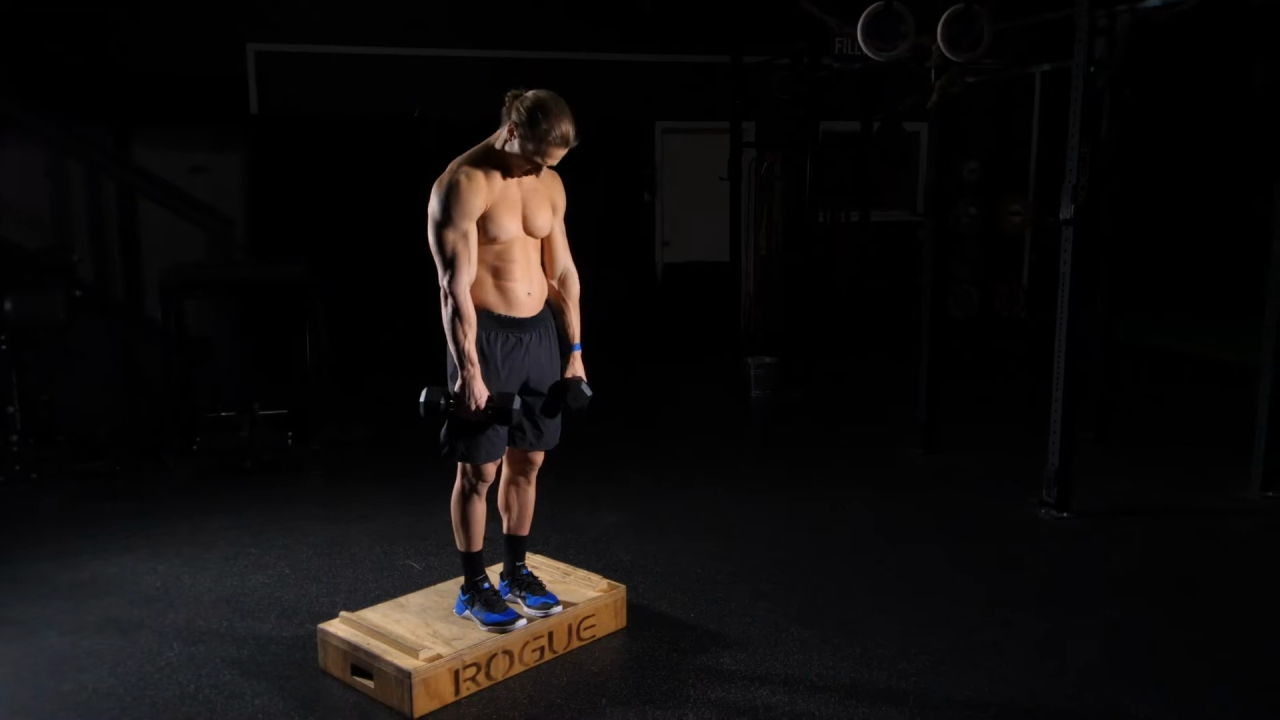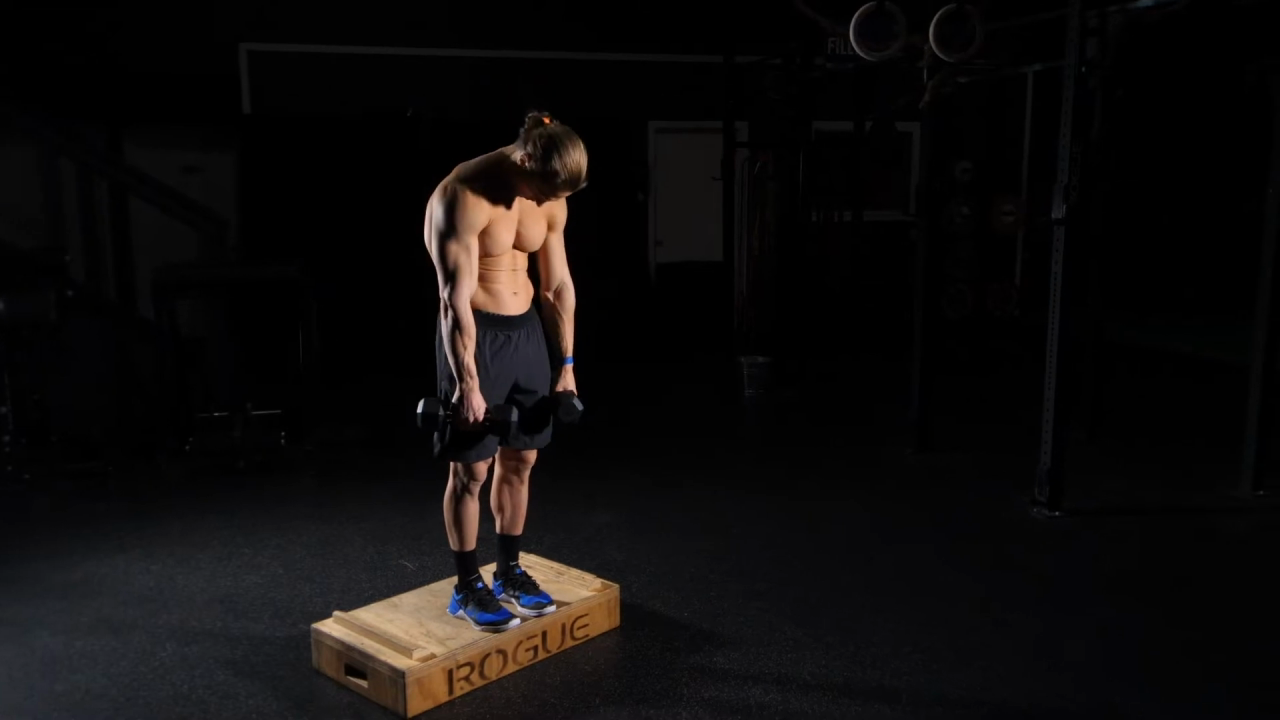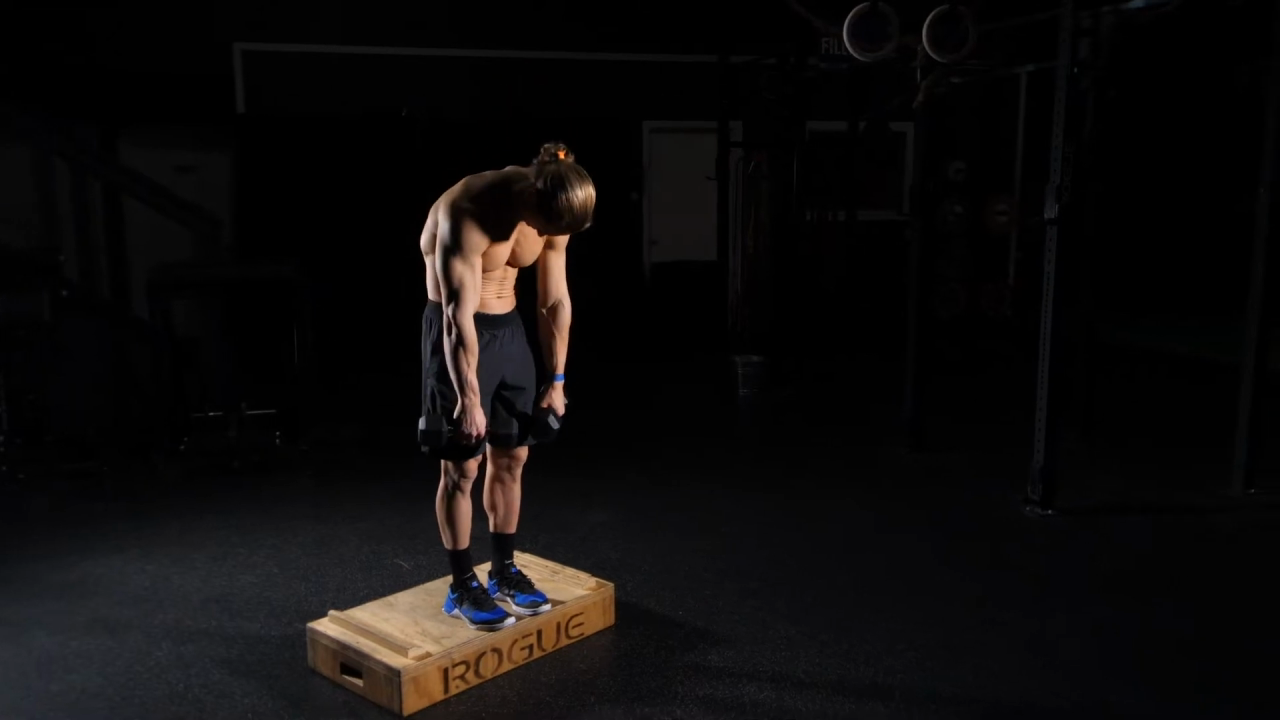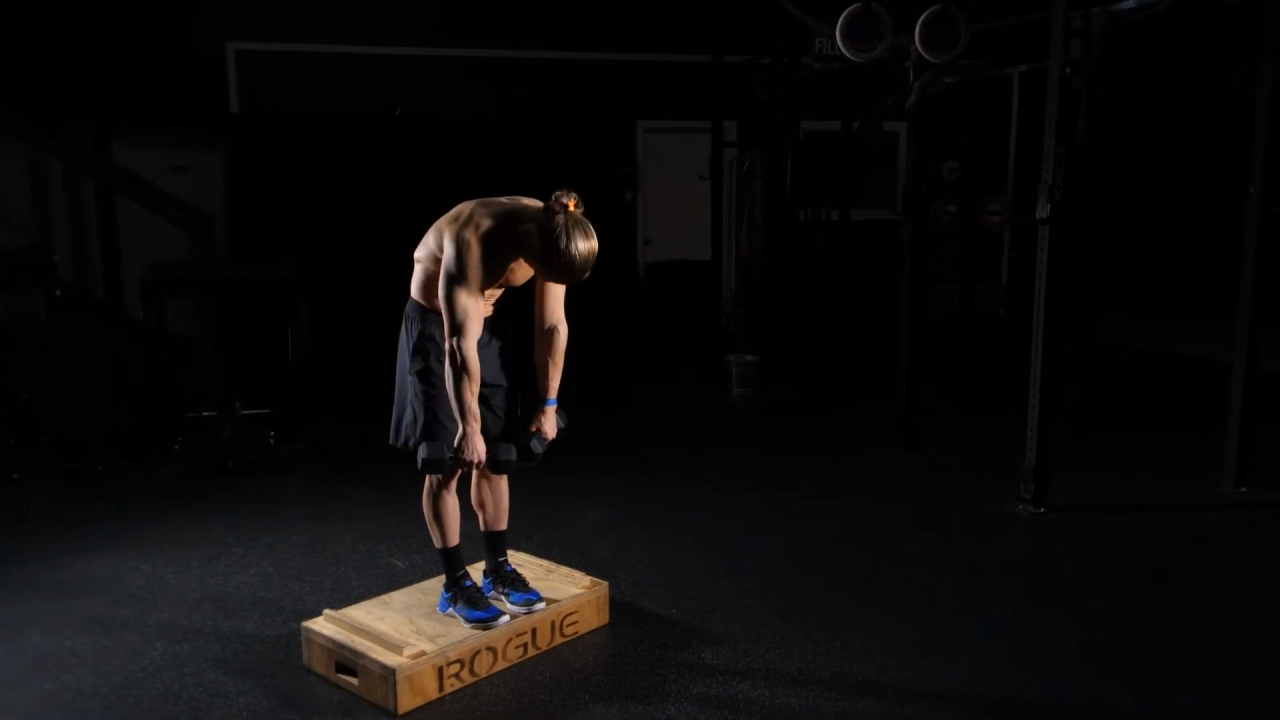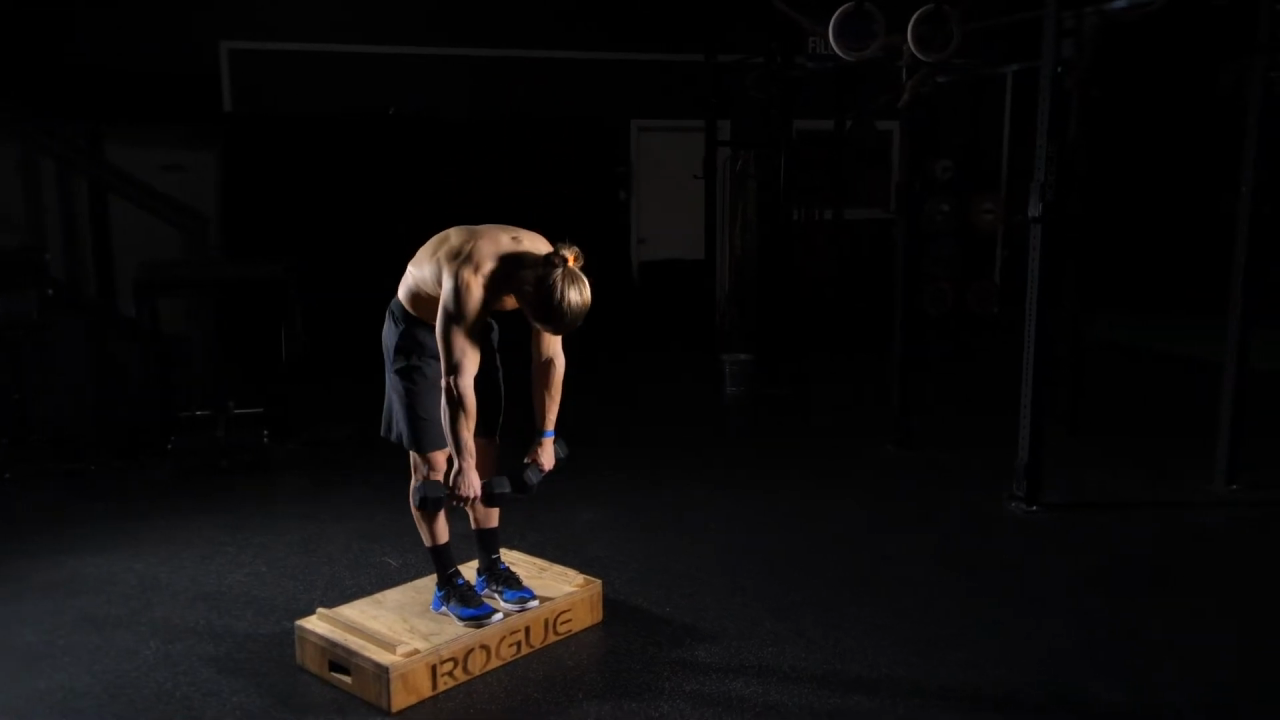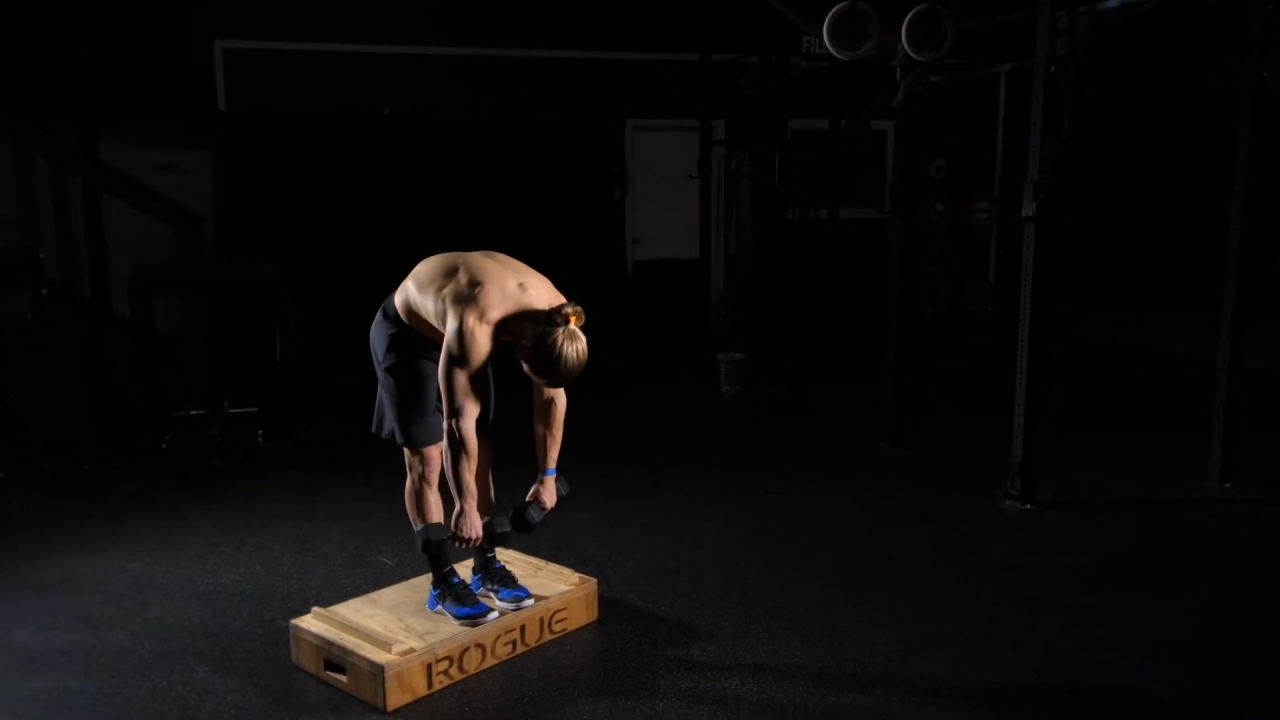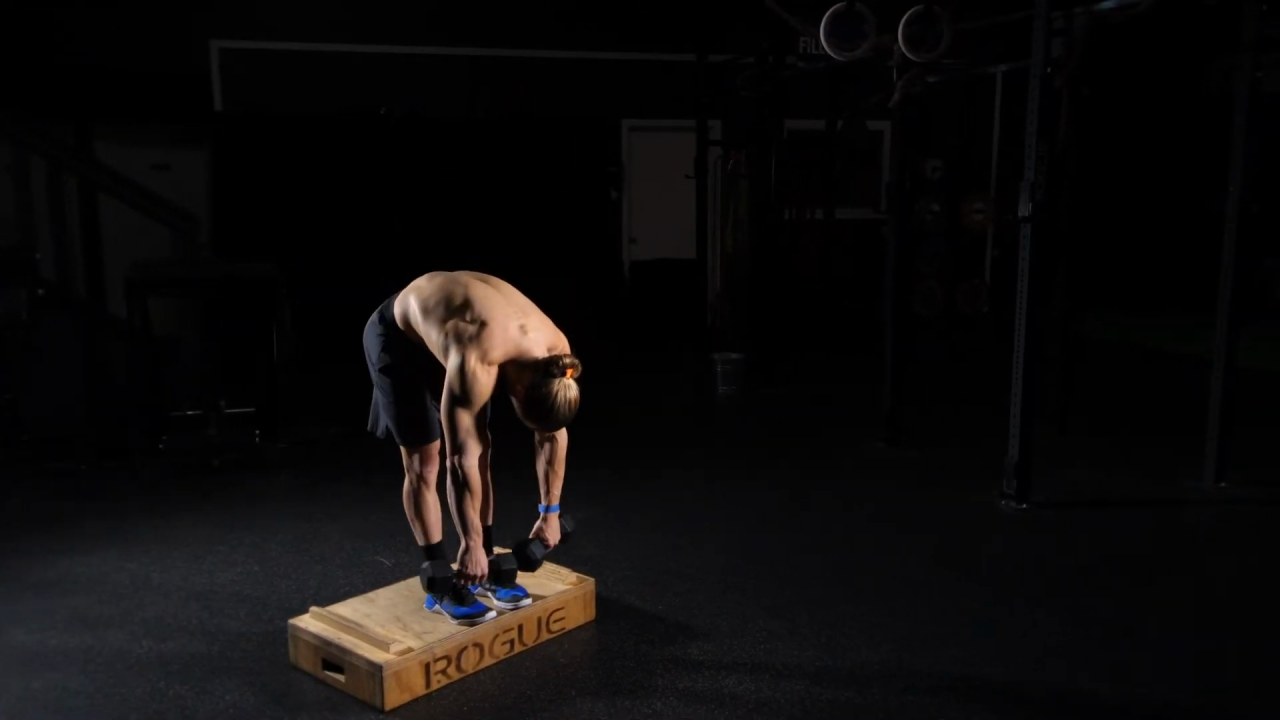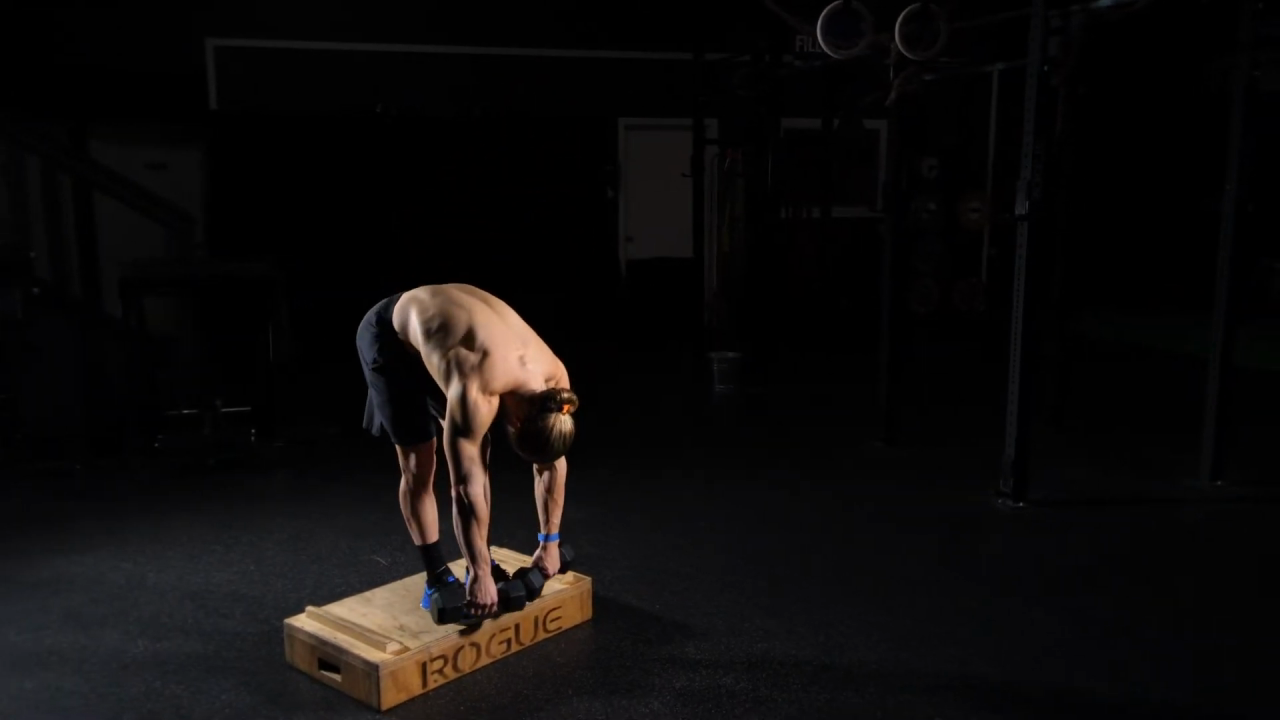
dt=0.5s
person 1, frame 1
left shoulder: (549, 185)
right shoulder: (462, 185)
left elbow: (562, 272)
right elbow: (455, 288)
left wrist: (574, 350)
right wrist: (469, 370)
left hip: (538, 333)
right hip: (486, 336)
left knee: (527, 461)
right knee: (479, 469)
left ankle: (515, 573)
right ankle: (474, 587)
person 1, frame 2
left shoulder: (550, 200)
right shoulder: (463, 196)
left elbow: (558, 285)
right elbow: (455, 300)
left wrist: (566, 363)
right wrist: (468, 382)
left hip: (526, 332)
right hip: (476, 336)
left knee: (520, 460)
right knee: (471, 468)
left ankle: (509, 571)
right ankle: (467, 588)
person 1, frame 3
left shoulder: (550, 217)
right shoulder: (468, 213)
left elbow: (555, 302)
right elbow: (458, 316)
left wrist: (556, 381)
right wrist: (468, 398)
left hip: (507, 328)
right hip: (458, 332)
left knee: (512, 457)
right knee: (461, 465)
left ankle: (504, 572)
right ankle: (463, 586)
person 1, frame 4
left shoulder: (551, 238)
right shoulder: (473, 240)
left elbow: (553, 327)
right elbow: (460, 345)
left wrist: (548, 405)
right wrist: (469, 428)
left hip: (489, 330)
right hip: (435, 330)
right knee: (448, 463)
left ankle: (497, 570)
right ankle: (456, 586)
person 1, frame 5
left shoulder: (552, 274)
right shoulder: (472, 280)
left elbow: (550, 359)
right elbow: (458, 380)
left wrist: (545, 437)
right wrist: (462, 464)
left hip: (474, 327)
right hip: (416, 331)
left knee: (486, 455)
right knee: (433, 461)
left ankle: (491, 569)
right ankle: (448, 585)
person 1, frame 6
left shoulder: (554, 316)
right shoulder: (476, 325)
left elbow: (552, 396)
right elbow: (458, 421)
left wrist: (547, 475)
right wrist: (466, 508)
left hip: (455, 335)
right hip: (406, 335)
left knee: (480, 452)
right knee: (427, 460)
left ankle: (486, 567)
right ankle: (443, 584)
person 1, frame 7
left shoulder: (556, 349)
right shoulder: (476, 360)
left elbow: (553, 436)
right elbow: (460, 460)
left wrist: (550, 512)
right wrist: (471, 543)
left hip: (447, 329)
right hip: (397, 336)
left knee: (482, 449)
right knee: (424, 461)
left ankle: (486, 566)
person 1, frame 8
left shoulder: (554, 377)
right shoulder: (477, 390)
left elbow: (553, 464)
right elbow: (465, 487)
left wrist: (550, 541)
right wrist: (479, 574)
left hip: (442, 323)
right hip: (390, 338)
left knee: (477, 451)
right knee: (420, 461)
left ankle: (484, 564)
right ankle: (438, 581)
